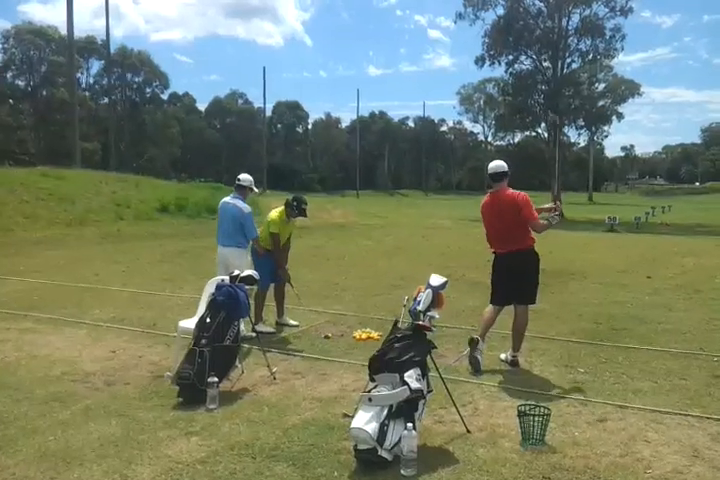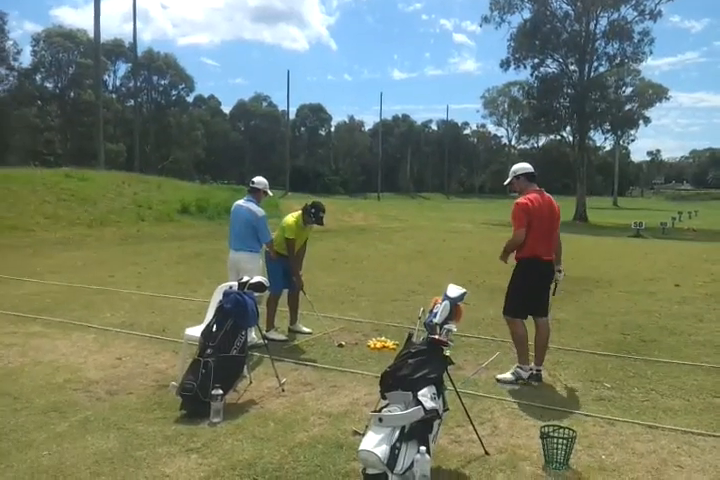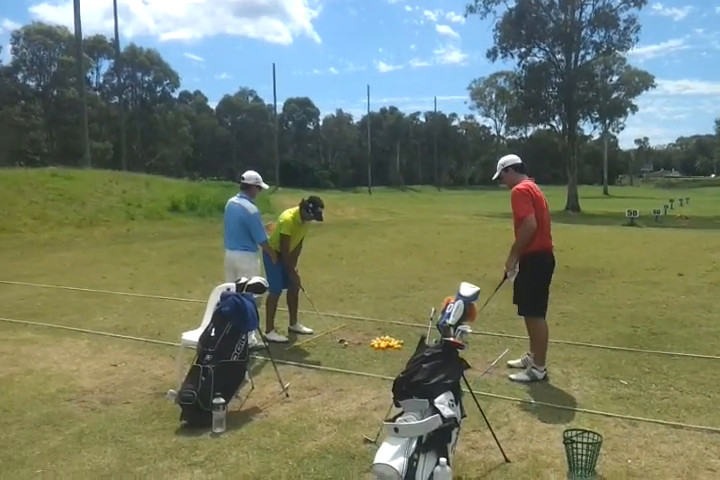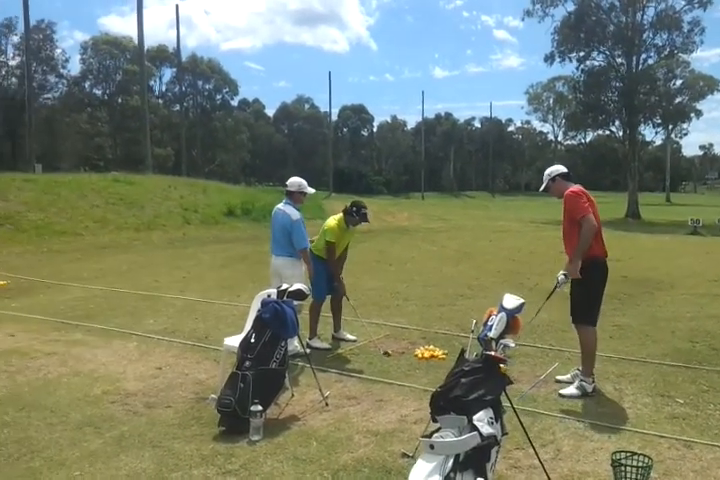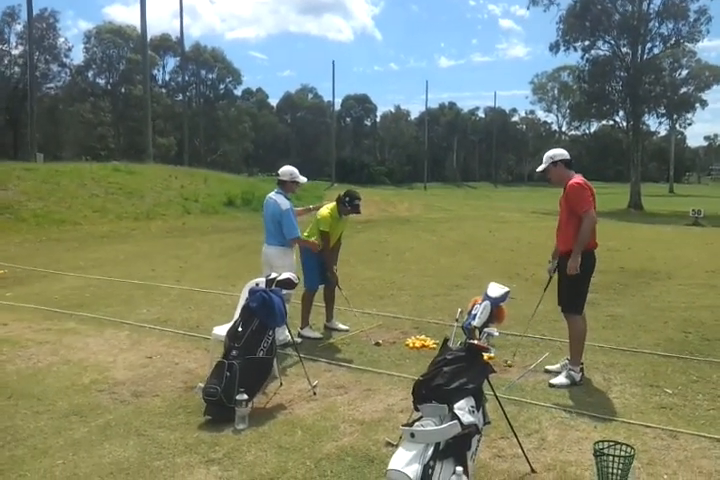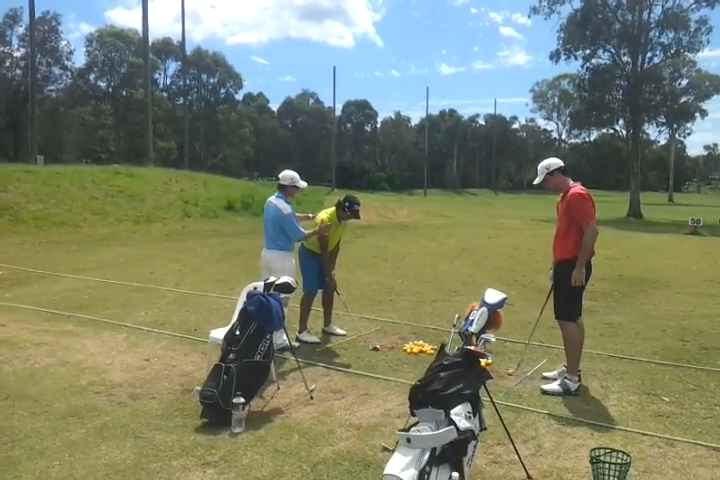
dt=0.7s
person 1, frame 1
left shoulder: (486, 203)
right shoulder: (518, 197)
right elbow: (536, 227)
left wrist: (541, 209)
right wrist: (551, 220)
left hip: (501, 259)
right hip: (524, 257)
left knee: (496, 303)
right knee: (522, 307)
left ankle: (480, 339)
right ankle: (514, 355)
person 1, frame 2
left shoulder: (522, 203)
right shoulder: (551, 201)
left elbow: (518, 238)
right elbow: (557, 236)
left wrist: (505, 252)
right wrist: (558, 265)
left hip: (529, 265)
right hip: (547, 265)
left knee: (513, 315)
right knee: (541, 317)
left ankle: (523, 368)
right ankle: (537, 368)
person 1, frame 3
left shoulder: (520, 191)
right shoulder: (532, 188)
left elbow: (529, 226)
left wrist: (513, 255)
right wrist: (517, 260)
left hip: (535, 259)
right hip: (540, 256)
left knee: (535, 314)
right knee: (531, 311)
left ankle: (538, 368)
right ankle: (534, 356)
person 1, frame 4
left shoulder: (573, 194)
right shoulder: (576, 196)
left elbow: (590, 225)
left wrist: (575, 261)
right wrist: (567, 269)
left hip: (590, 267)
right hip: (586, 266)
left knee: (585, 323)
right knee: (582, 322)
left ankle: (587, 381)
right ankle: (584, 371)
person 1, frame 5
left shoulder: (576, 185)
right shoulder: (569, 189)
left elbow: (590, 220)
left wrist: (576, 256)
right wrist: (555, 257)
left hip: (577, 259)
right hip: (568, 258)
left knee: (573, 312)
right knee: (572, 312)
left ankle: (575, 370)
right ankle: (573, 362)
person 1, frame 6
left shoulder: (577, 195)
right shoulder: (564, 198)
left elbow: (592, 231)
left wrist: (579, 267)
right wrist: (555, 266)
left hip: (574, 267)
right hip: (566, 265)
left knee: (567, 320)
right knee: (574, 319)
left ankle: (571, 379)
right ankle: (571, 369)
person 2, frame 1
left shoulder: (223, 203)
right shoulder: (244, 209)
right elbow: (253, 236)
left hip: (221, 250)
right hip: (238, 253)
right ankle: (238, 329)
person 2, frame 2
left shoulder: (236, 206)
right shoulder: (258, 212)
right elbow: (267, 241)
right wrist: (273, 253)
left hip: (233, 255)
right hip: (250, 258)
right ankle: (248, 337)
person 2, frame 3
left shoulder: (230, 203)
right shoulder: (251, 209)
right elbow: (262, 240)
left wrist: (261, 226)
right wrist: (272, 254)
left hip: (230, 254)
right hip: (246, 258)
right ankle: (247, 340)
person 2, frame 4
left shoulder: (277, 209)
right shoulder: (295, 216)
right elbow: (301, 248)
left wrist: (309, 240)
right wrist: (309, 265)
left hip: (275, 260)
right hip: (291, 264)
right ankle: (290, 346)
person 2, frame 5
left shoulder: (270, 198)
right shoulder: (284, 204)
right elbow: (293, 237)
left wrist: (311, 208)
right wrist: (309, 244)
left hip: (268, 249)
right hip: (281, 253)
right knee: (282, 296)
right ankle: (280, 336)
person 2, frame 6
left shoulder: (270, 202)
right shoulder: (284, 208)
right elbow: (299, 236)
left wrist: (311, 217)
right wrist: (317, 231)
left hip: (267, 253)
right hip: (281, 257)
right knee: (281, 299)
right ankle: (278, 340)
person 3, frame 1
left shoulder: (291, 218)
right shoulder: (275, 218)
left elbow: (287, 241)
right elbow: (276, 246)
left wrist: (285, 264)
right wrist: (283, 270)
left hip: (274, 251)
right hip: (262, 251)
left knee: (280, 283)
right knee: (263, 286)
left ankle: (281, 317)
right ankle: (258, 323)
person 3, frame 2
left shoulder: (308, 223)
right shoulder: (291, 223)
left elbow: (302, 246)
right elbow: (291, 252)
left wrist: (299, 269)
right wrist: (297, 276)
left hip: (288, 256)
right hip: (275, 255)
left knee: (295, 289)
right knee: (276, 291)
left ankle: (293, 324)
right ankle: (269, 329)
person 3, frame 3
left shoulder: (306, 219)
right shoulder: (288, 219)
left elbow: (298, 243)
right elbow: (284, 249)
left wrist: (294, 266)
right wrist: (293, 272)
left hip: (286, 253)
right hip: (273, 253)
left knee: (294, 287)
right knee: (275, 291)
left ankle: (294, 324)
right ankle: (269, 331)
person 3, frame 4
left shoulder: (351, 225)
right shoulder: (332, 226)
left elbow: (344, 250)
right elbow: (330, 256)
left wrist: (339, 274)
right wrist: (338, 280)
left hip: (330, 260)
right hip: (318, 259)
left knee: (338, 294)
right knee: (319, 297)
left ankle: (337, 331)
right ankle: (312, 338)
person 3, frame 5
left shoulder: (344, 215)
right shoulder: (325, 215)
left elbow: (337, 240)
right elbow: (325, 245)
left wrist: (334, 265)
right wrist: (331, 270)
left hip: (324, 250)
right hip: (310, 249)
left knee: (331, 284)
right knee: (312, 287)
left ankle: (330, 320)
right ankle: (304, 327)
person 3, frame 6
left shoulder: (343, 220)
right shoulder: (325, 219)
left elbow: (336, 245)
right elbow: (324, 249)
left wrist: (332, 270)
right wrist: (329, 275)
left hip: (322, 254)
right hip: (309, 253)
left knee: (329, 288)
right knee: (311, 291)
left ankle: (327, 325)
right ankle: (302, 331)
